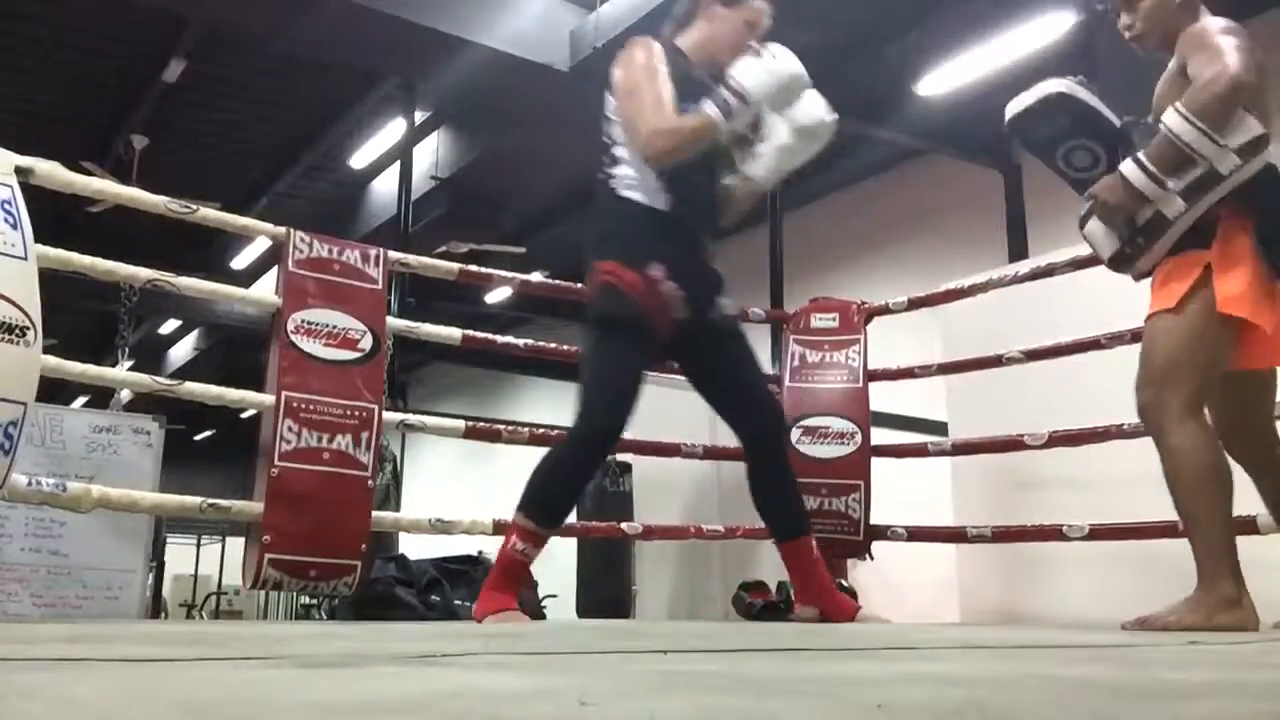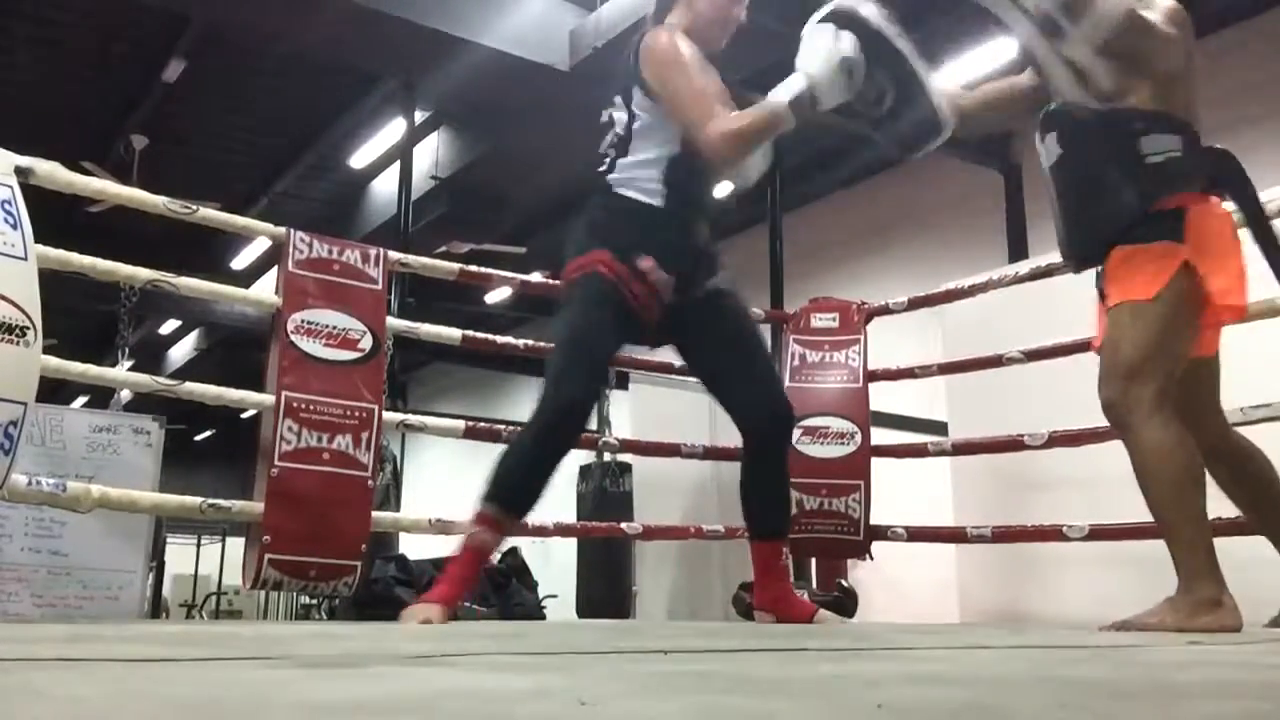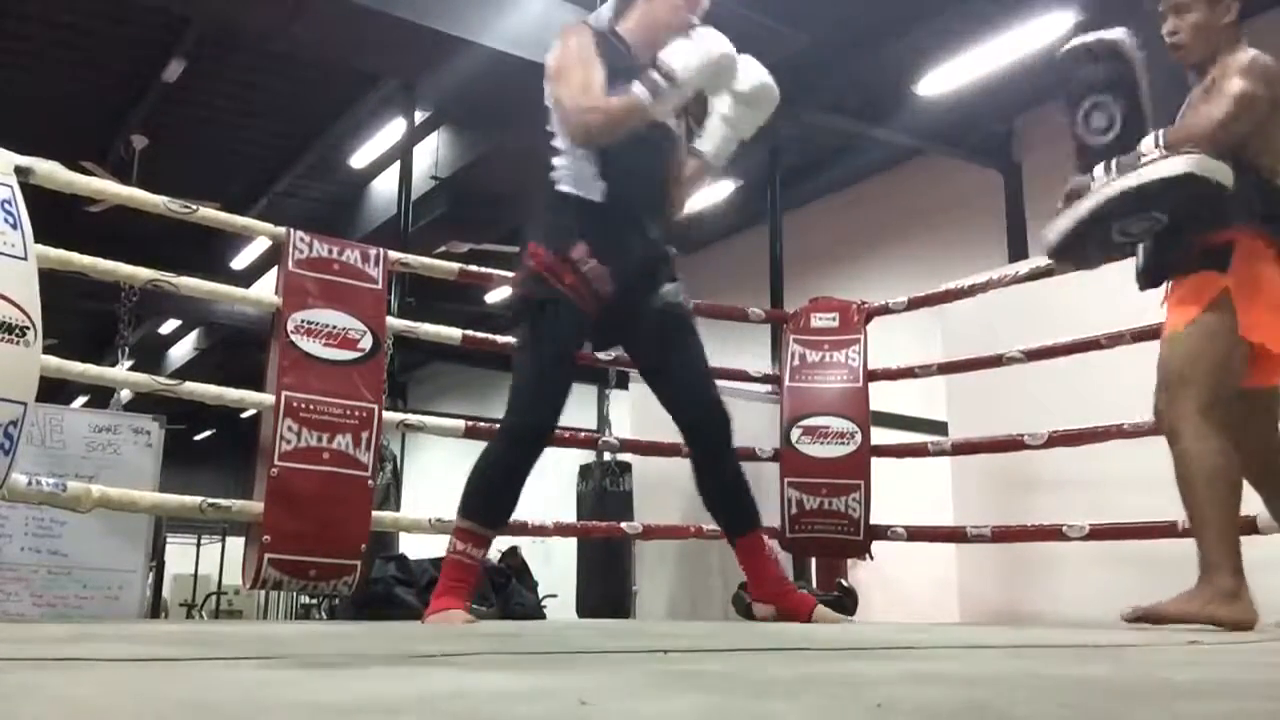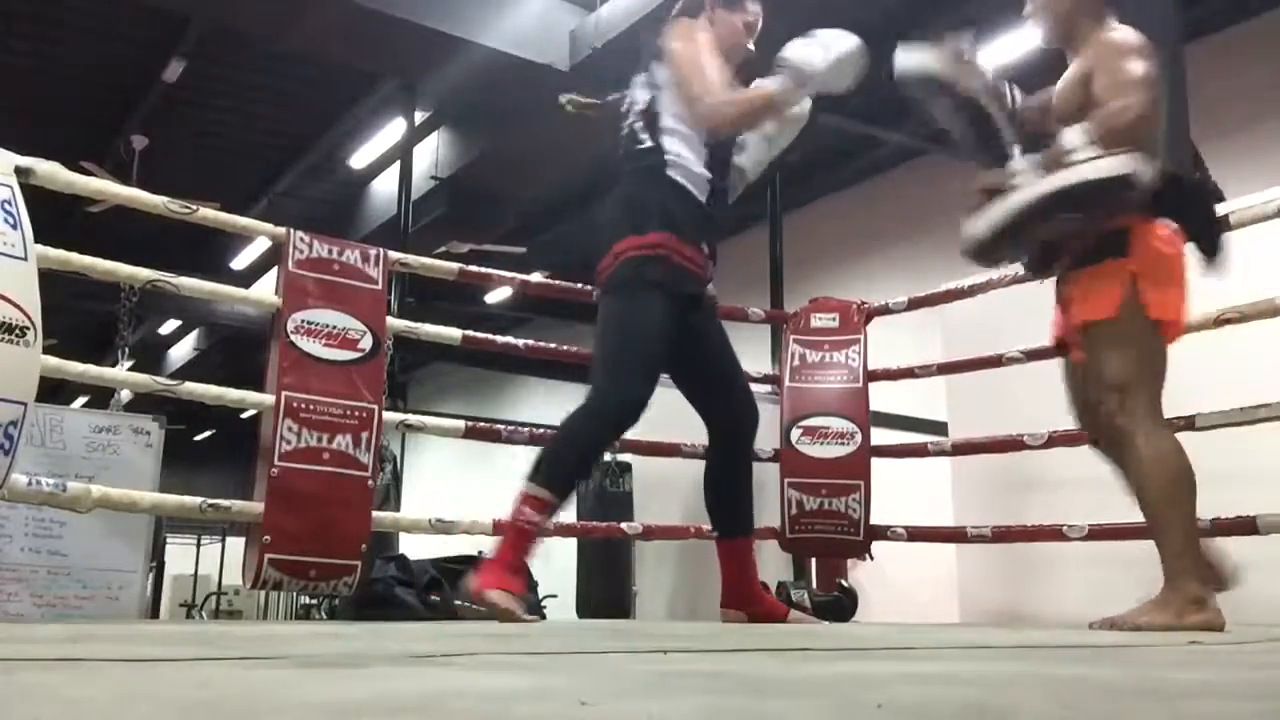
dt=0.7s
person 1, frame 1
right shoulder: (1188, 65)
left elbow: (1229, 85)
left wrist: (1133, 179)
left hip: (1219, 246)
right hip: (1214, 252)
left knee: (1166, 403)
left ankle: (1220, 591)
person 1, frame 2
right shoulder: (1053, 68)
left elbow: (1156, 59)
right elbow: (973, 111)
left hip: (1169, 227)
right hip: (1129, 243)
left knee: (1133, 399)
right knee: (1197, 420)
left ankle: (1202, 594)
person 1, frame 3
right shoulder: (1209, 92)
left elbow: (1202, 139)
right elbow: (1171, 173)
left wrist: (1109, 178)
right hip: (1212, 274)
left knee: (1184, 410)
left ankle: (1222, 586)
person 1, frame 4
right shoulder: (1082, 68)
left elbow: (1130, 114)
right elbow: (1032, 117)
left wrist: (1044, 168)
left hip: (1122, 249)
right hip: (1091, 259)
left knee: (1130, 414)
right knee: (1100, 421)
left ankle: (1187, 593)
right ankle: (1199, 562)
person 2, frame 1
left shoulder: (709, 91)
right shoulder: (646, 55)
right elbow: (657, 144)
left wrist: (773, 158)
right wrist: (737, 100)
left hip: (689, 279)
right hip: (633, 270)
left knee: (765, 423)
right knee: (600, 429)
left ankle: (820, 597)
right ankle: (499, 591)
person 2, frame 2
left shoulder: (704, 70)
right elbow: (720, 143)
right wrist: (805, 87)
left hip: (682, 268)
right hip: (616, 259)
left knee: (769, 417)
right knee: (563, 411)
left ankle: (776, 596)
right ankle: (452, 586)
person 2, frame 3
left shoulder: (666, 94)
left elbow: (670, 202)
right elbow: (586, 122)
left wrist: (724, 128)
right wrist: (668, 81)
left hip: (640, 268)
right hip: (573, 257)
left knee: (707, 421)
right knee: (528, 425)
left ankle: (774, 593)
right ankle: (450, 594)
person 2, frame 4
left shoulder: (686, 72)
right elbow: (722, 115)
left wrist: (765, 138)
right wrist: (799, 72)
left hip: (684, 259)
right hip: (653, 247)
left knee: (735, 416)
right knee: (621, 397)
left ankle: (744, 597)
right ankle: (501, 569)
